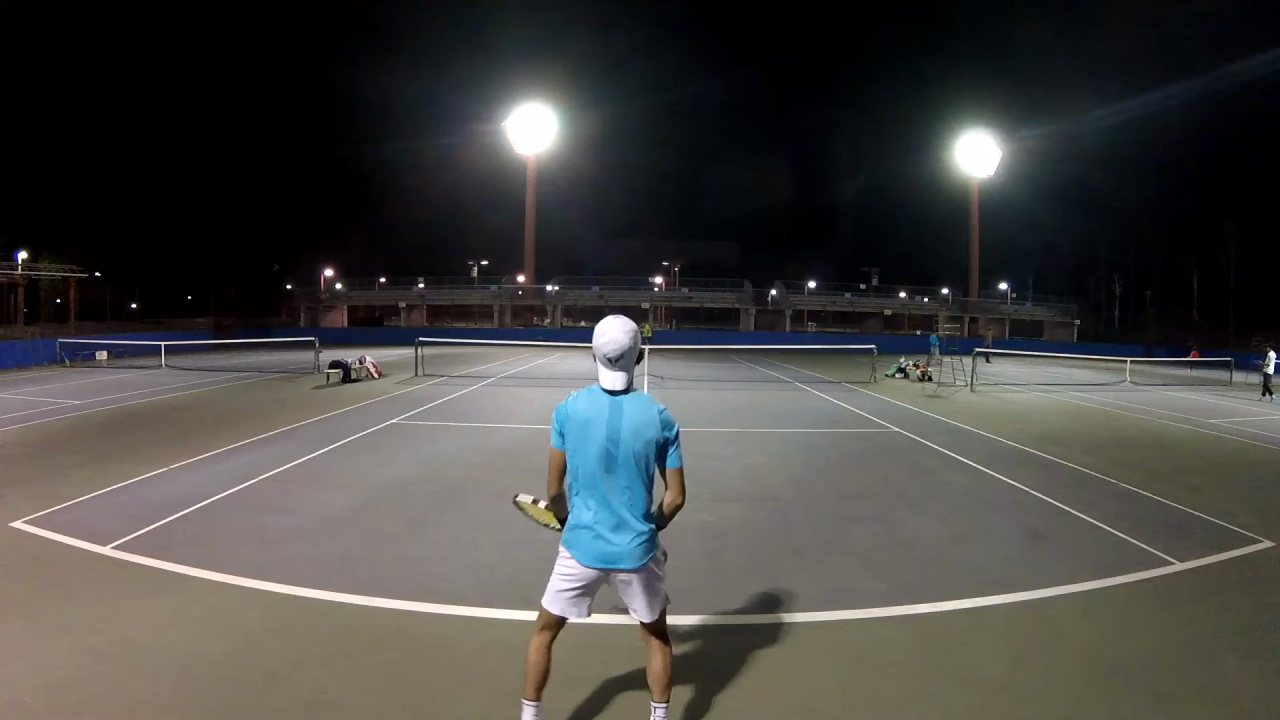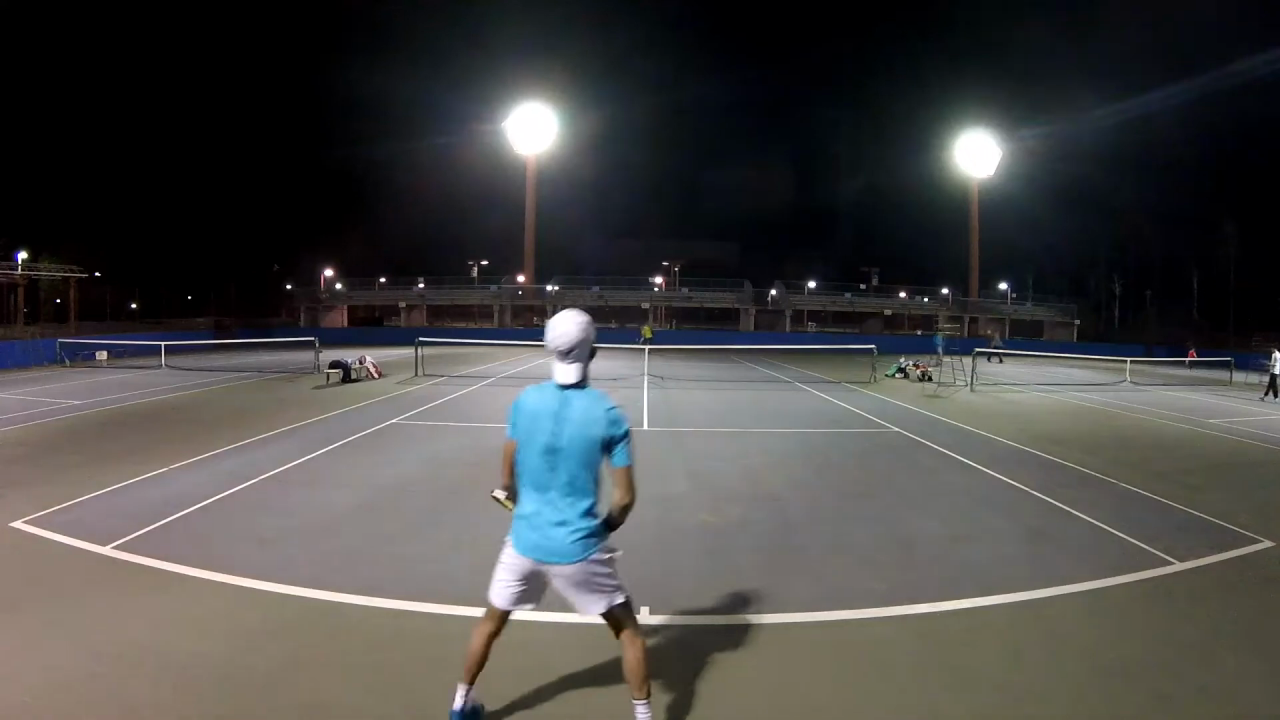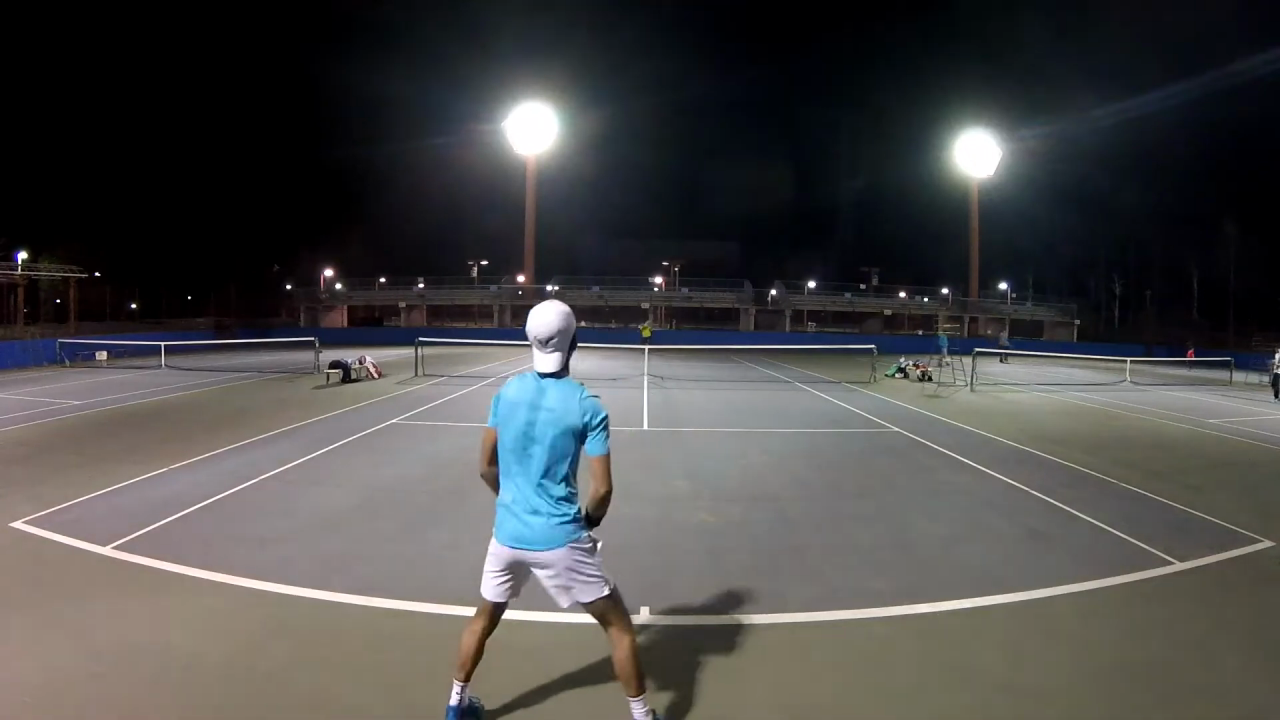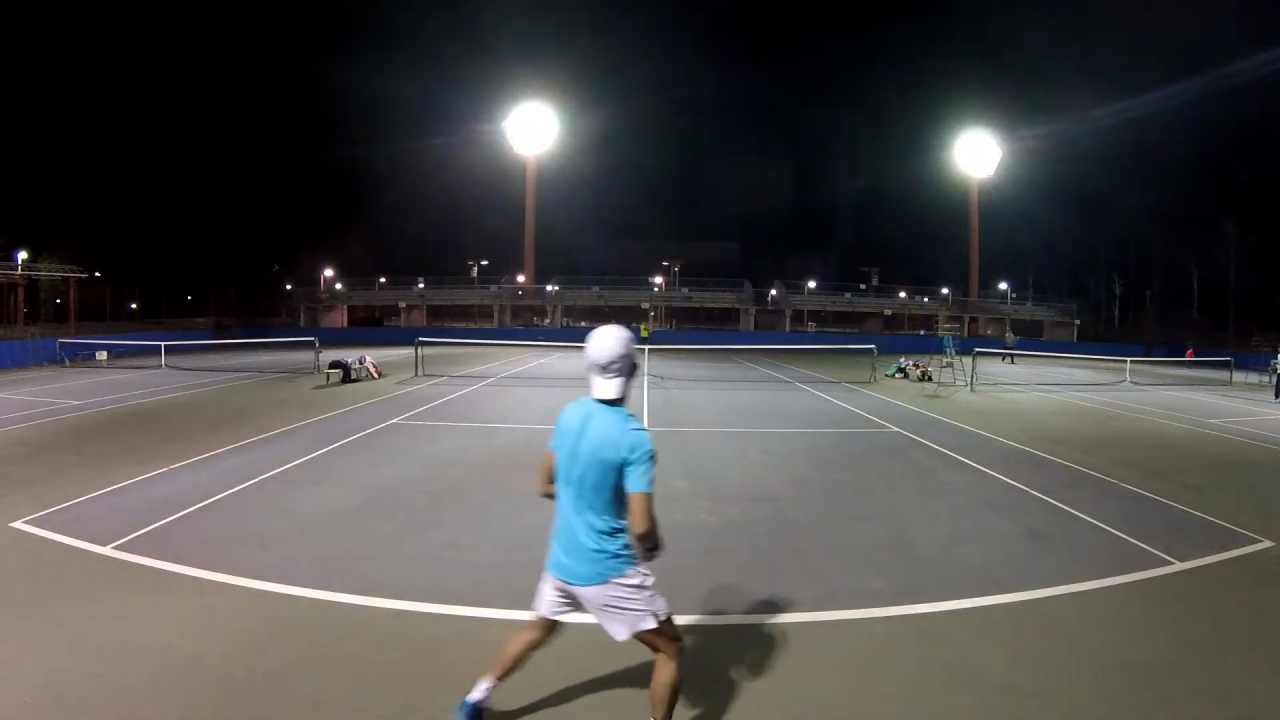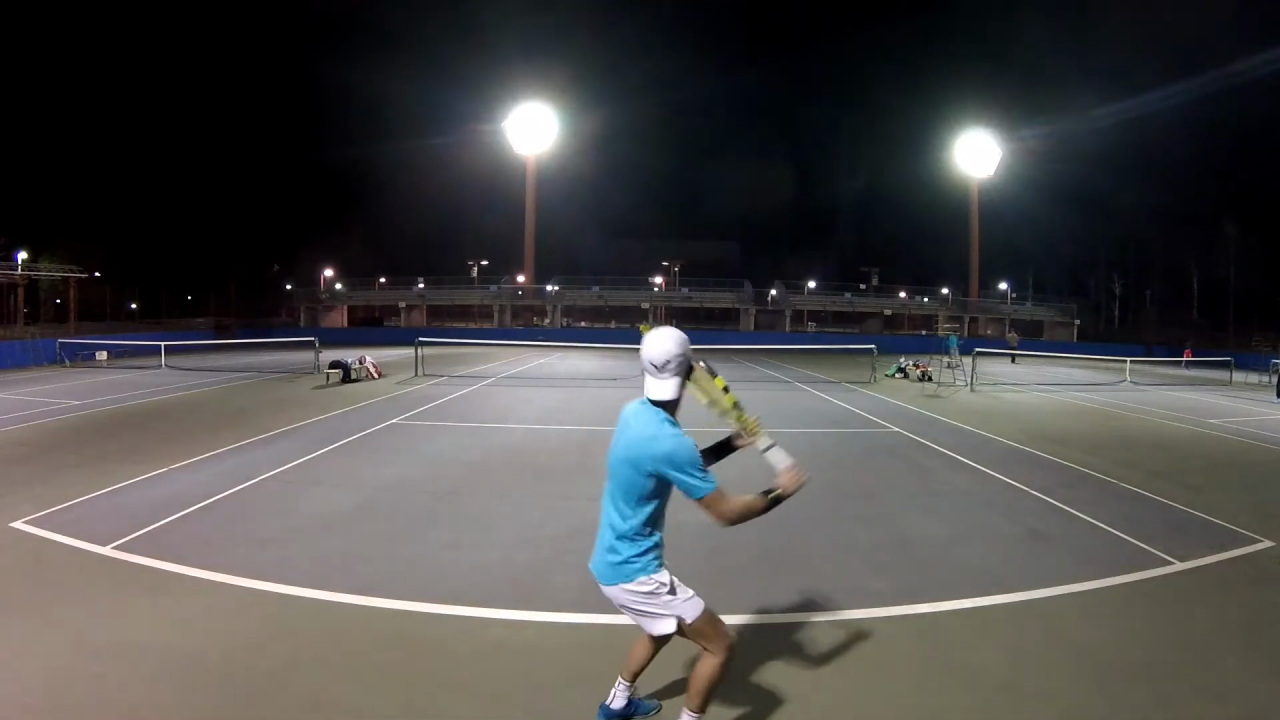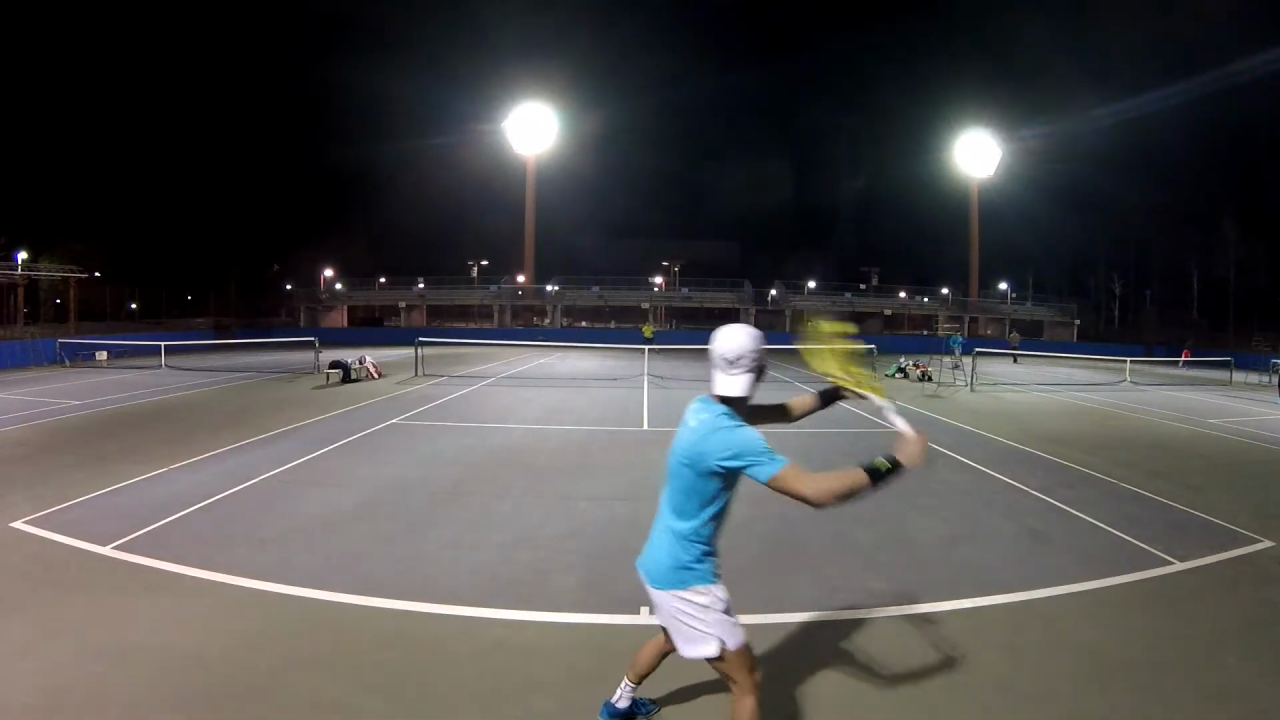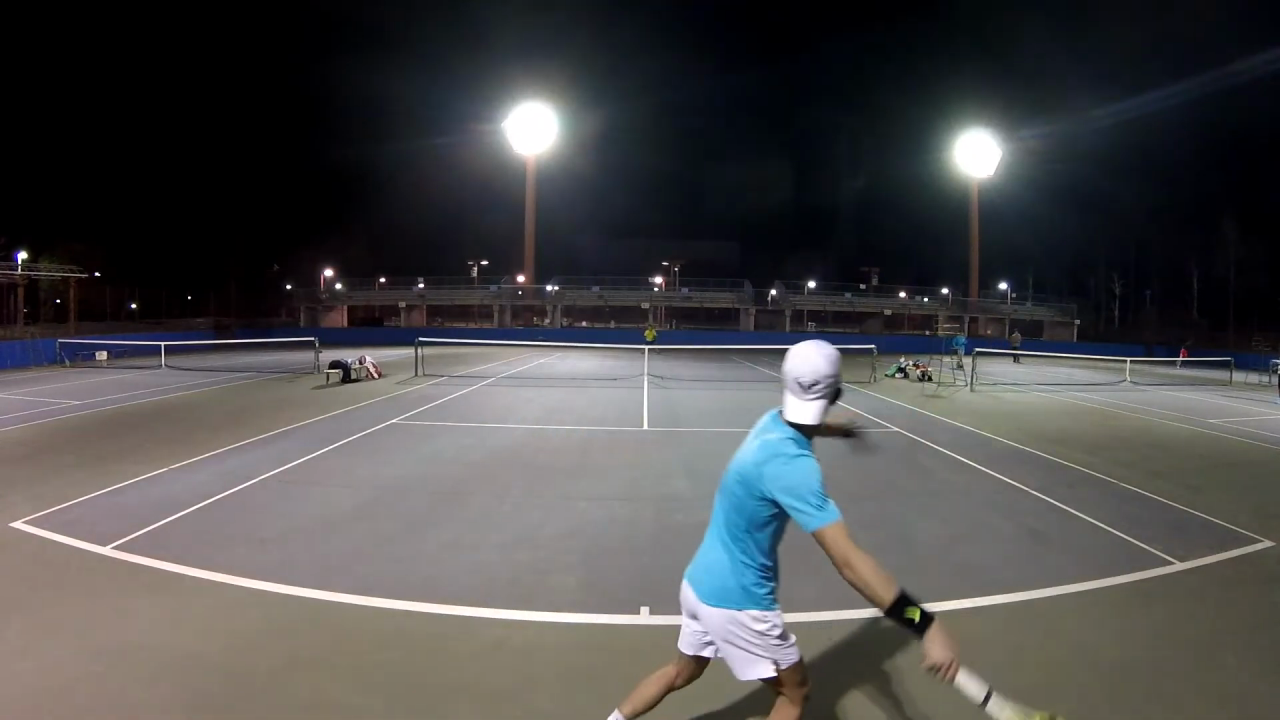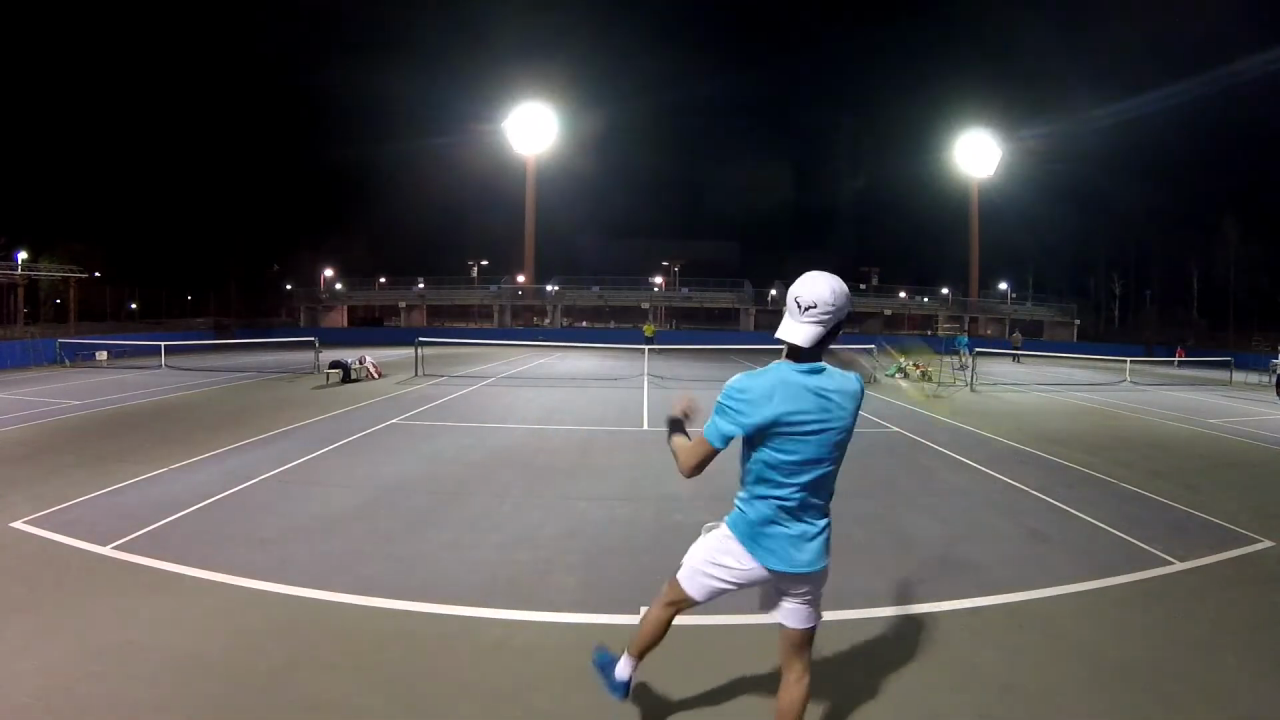
dt=0.3s
person 1, frame 1
left shoulder: (568, 409)
right shoulder: (659, 417)
left elbow: (554, 491)
right elbow: (675, 497)
left hip: (581, 548)
right hip: (638, 551)
left knee: (544, 631)
right knee: (657, 636)
person 1, frame 2
left shoulder: (525, 403)
right shoulder: (608, 415)
left elbow: (507, 481)
right elbow: (625, 499)
right wrist: (604, 528)
left hip: (526, 542)
right hip: (580, 548)
left knee: (491, 624)
right knee: (629, 631)
person 1, frame 3
left shoulder: (508, 391)
right shoulder: (587, 405)
left elbow: (487, 468)
right elbow: (602, 489)
right wrist: (587, 523)
left hip: (509, 532)
right hip: (562, 539)
left knee: (483, 619)
right knee: (619, 627)
person 1, frame 4
left shoulder: (568, 416)
right shoulder: (634, 438)
left elbow: (547, 488)
right elbow: (642, 527)
right wrist: (652, 547)
left hip: (562, 562)
right hip: (609, 571)
left knee: (537, 631)
right knee: (669, 651)
person 1, frame 5
left shoulder: (634, 412)
right shoulder: (668, 440)
right elbow: (727, 513)
left wrist: (730, 442)
right wrist: (779, 492)
left hip: (612, 561)
right hip: (636, 571)
left knee: (661, 630)
right knee: (719, 644)
person 1, frame 6
left shoulder: (703, 408)
right shoulder: (731, 435)
left elbow: (780, 412)
right elbow: (813, 492)
left wrist: (836, 392)
right wrist: (892, 462)
left hip: (658, 566)
right hip: (686, 580)
left knee: (671, 635)
right knee: (745, 682)
person 1, frame 7
left shoulder: (773, 423)
right shoulder: (791, 465)
left elbow: (809, 425)
right elbow: (848, 561)
left wrist: (844, 428)
right wrist: (925, 626)
left hip: (699, 584)
right hip: (739, 603)
left knee: (682, 671)
person 1, frame 8
left shoulder: (747, 388)
right shoulder: (849, 388)
left elbow: (689, 464)
left wrist: (677, 423)
left hip: (746, 543)
right hip: (806, 559)
left knee: (669, 598)
right knee: (797, 665)
left ankle: (622, 671)
